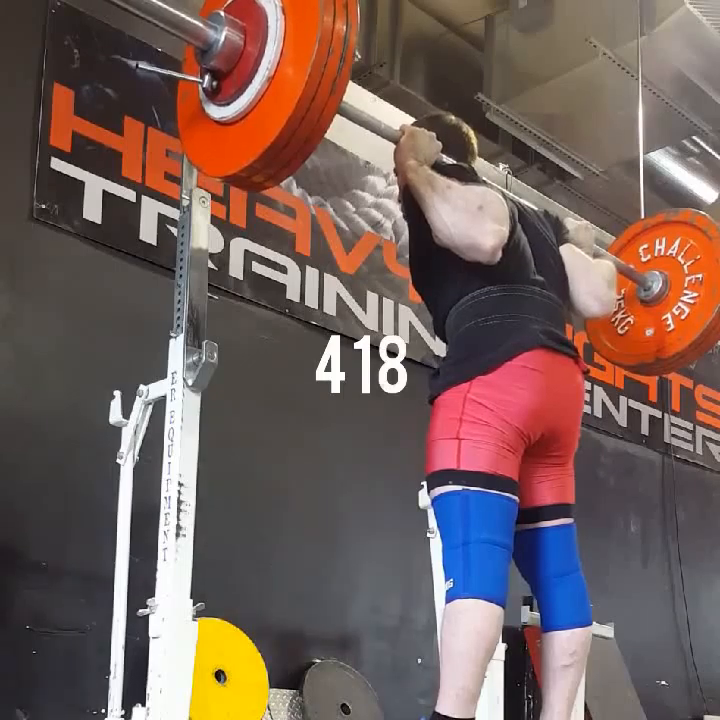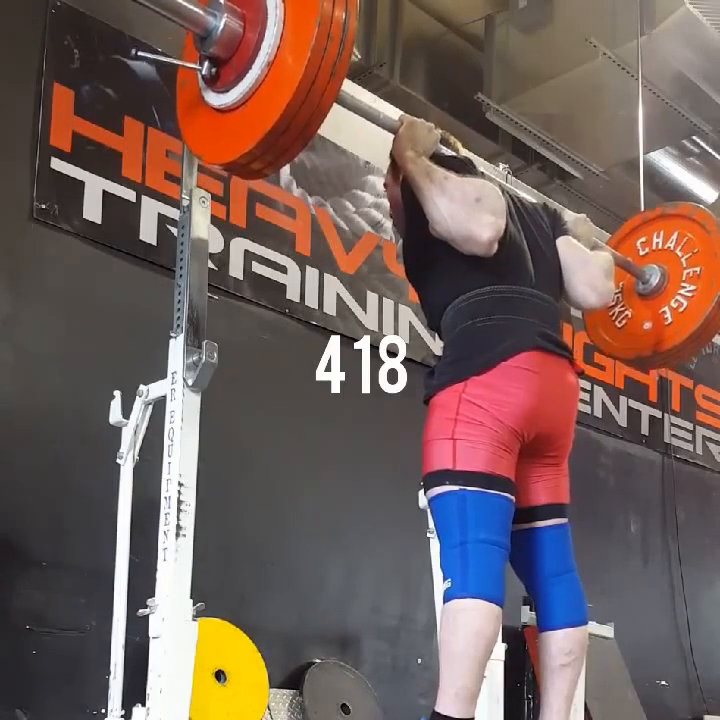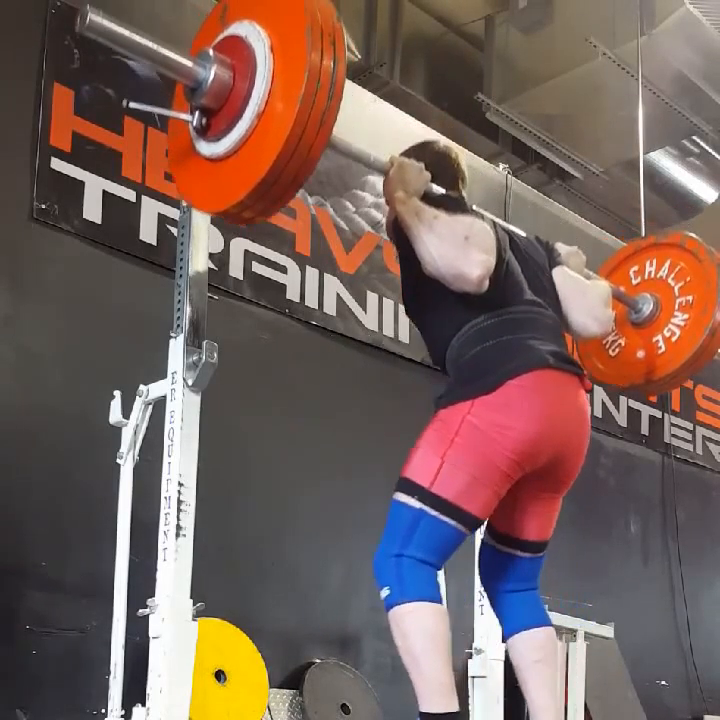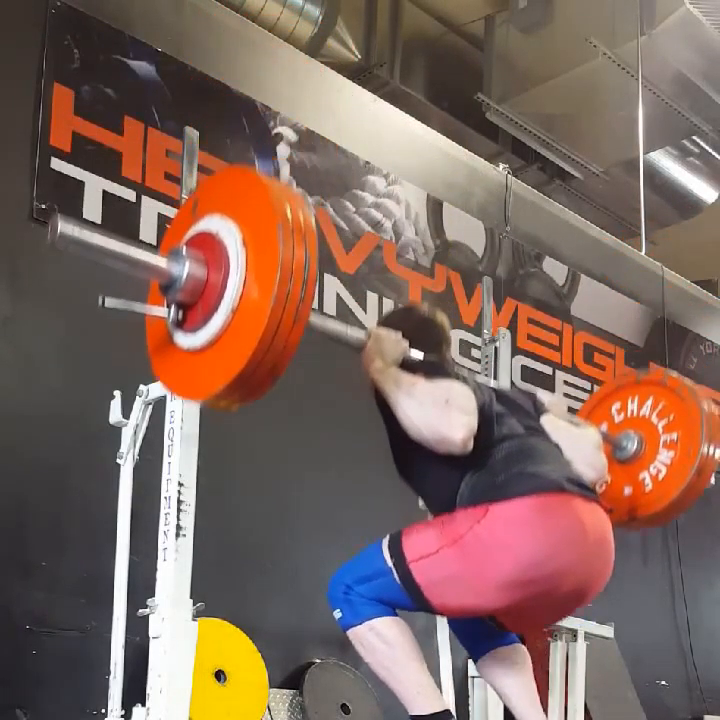
dt=1s
person 1, frame 1
left shoulder: (442, 184)
right shoulder: (534, 215)
left elbow: (482, 238)
right elbow: (597, 298)
left wrist: (413, 167)
right wrist: (585, 248)
left hip: (494, 376)
right hip: (558, 382)
left knee: (474, 558)
right knee: (555, 571)
person 1, frame 2
left shoulder: (442, 175)
right shoulder: (532, 209)
left elbow: (480, 229)
right elbow: (595, 289)
left wrist: (414, 157)
right wrist: (580, 239)
left hip: (489, 376)
right hip: (551, 382)
left knee: (471, 556)
right knee: (550, 568)
person 1, frame 3
left shoulder: (431, 214)
right shoulder: (523, 241)
left elbow: (470, 268)
right elbow: (596, 318)
left wrist: (405, 200)
right wrist: (572, 270)
left hip: (502, 398)
right hip: (565, 409)
left knee: (404, 562)
right knee: (512, 579)
person 1, frame 4
left shoulder: (415, 381)
right shoulder: (503, 394)
left elbow: (454, 430)
right elbow: (593, 465)
left wrist: (382, 369)
right wrist: (557, 419)
left hip: (526, 527)
right hip: (591, 544)
left knee: (353, 591)
right knee: (477, 619)
